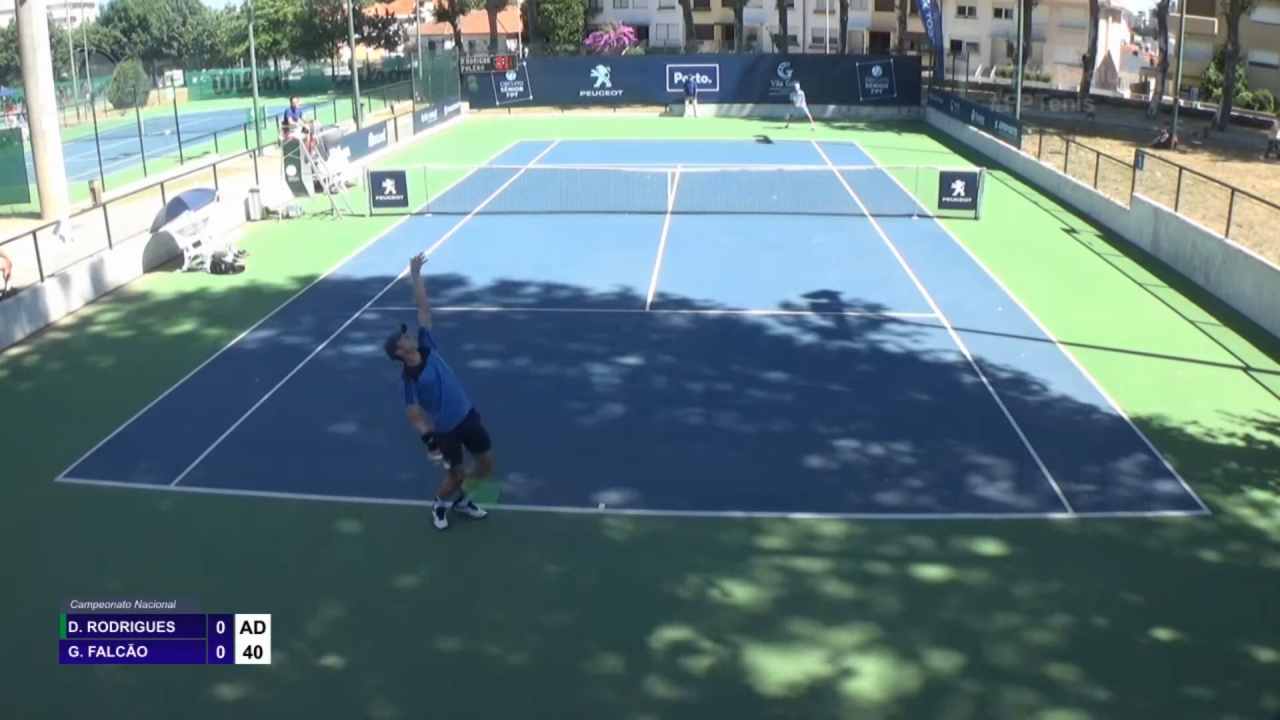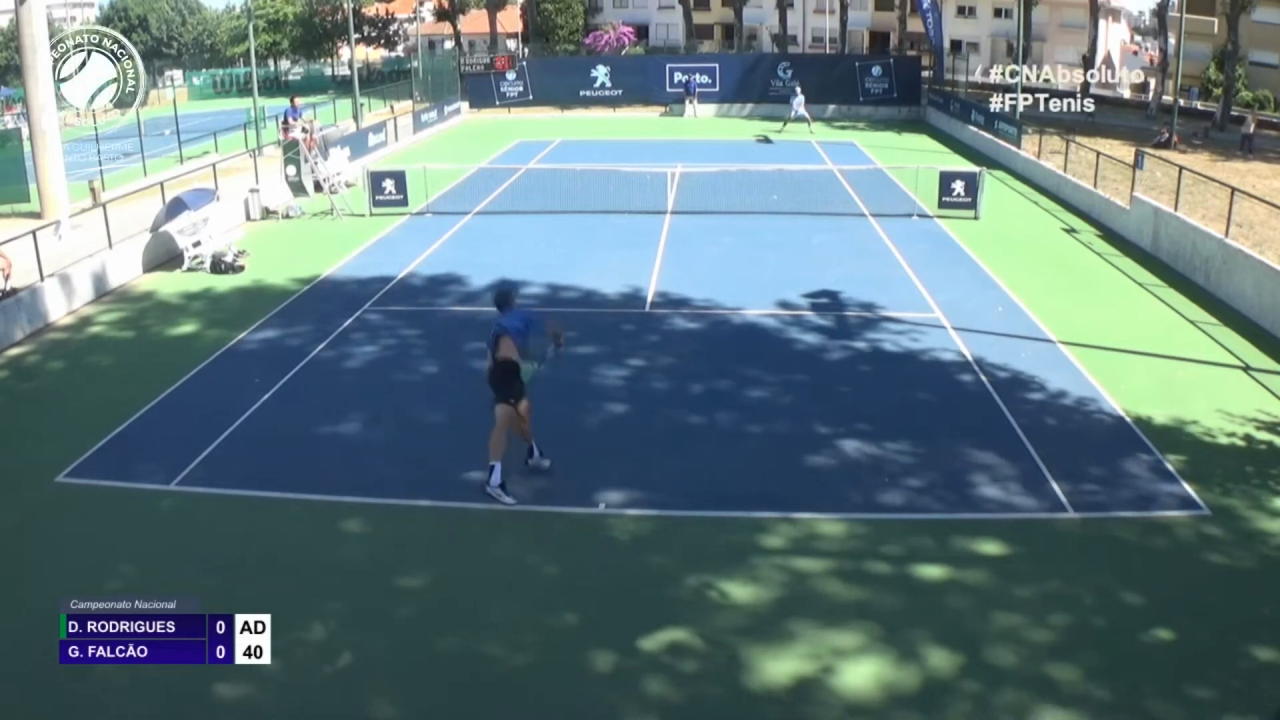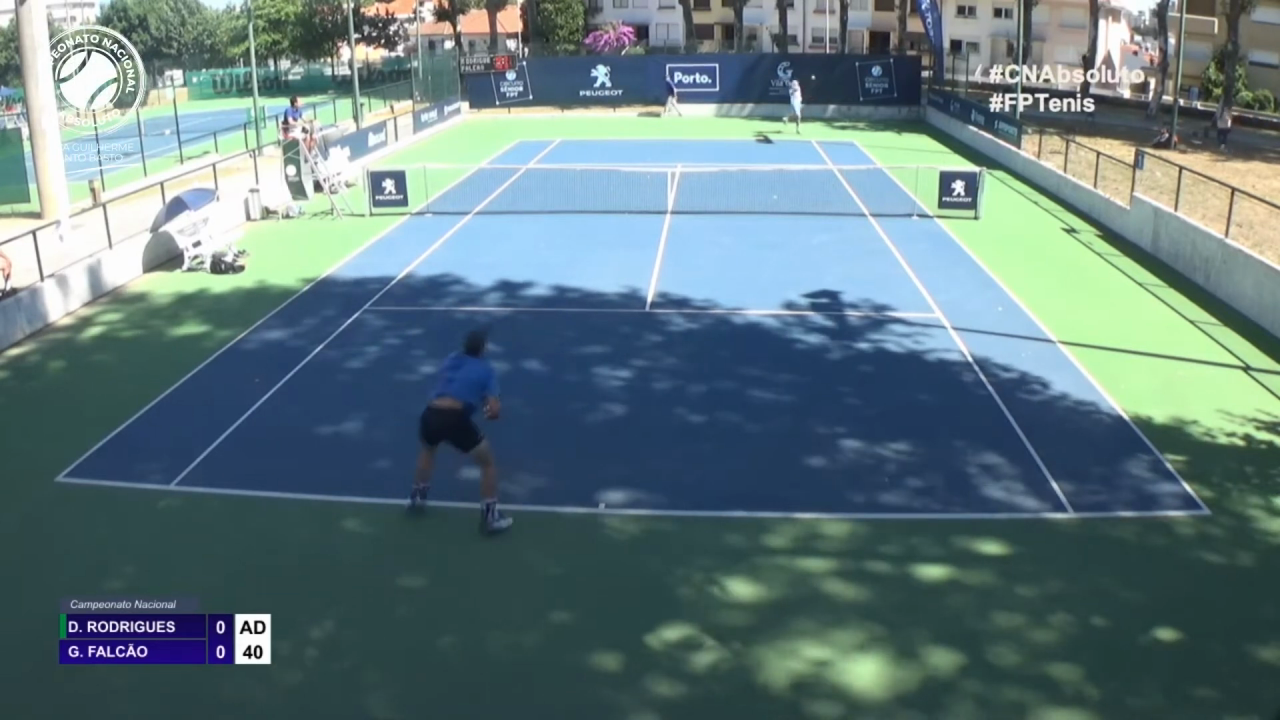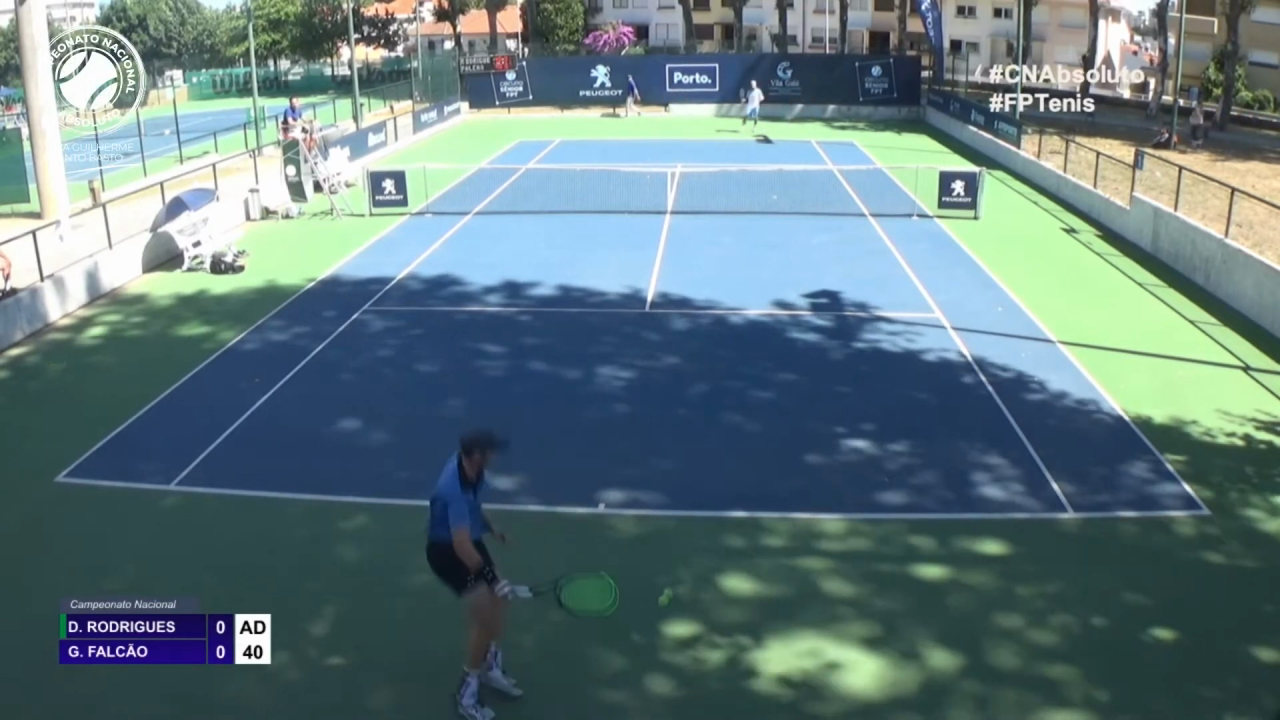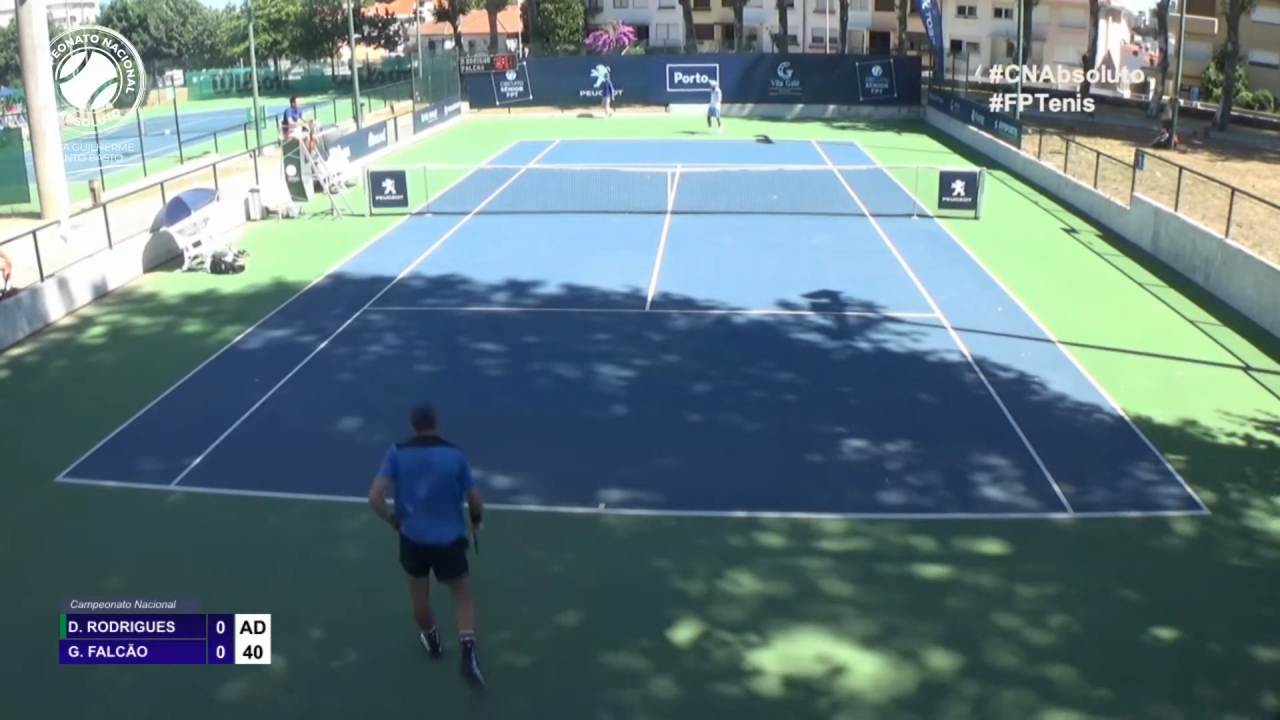
dt=1s
person 1, frame 1
left shoulder: (426, 347)
right shoulder: (409, 379)
left elbow: (424, 308)
right elbow: (414, 416)
left wrist: (416, 274)
right wrist: (431, 445)
left hip: (467, 415)
right hip: (444, 430)
left knee: (486, 463)
right knee: (456, 476)
left ankle: (462, 500)
right ankle: (440, 505)
person 1, frame 2
left shoulder: (498, 325)
right shoulder: (523, 315)
left elbow: (491, 359)
right elbow: (552, 331)
right wrist: (557, 341)
left hip: (499, 371)
right hip: (506, 374)
left knee: (524, 412)
right knee: (502, 425)
left ankle: (534, 454)
right ankle: (494, 482)
person 1, frame 3
left shoulder: (452, 360)
right shoulder: (486, 370)
right elbow: (495, 410)
right wrist: (490, 411)
left hip: (431, 415)
right hip: (457, 421)
left knee: (428, 450)
right knee: (487, 462)
left ankle: (417, 494)
right ankle: (489, 516)
person 1, frame 4
left shoulder: (465, 463)
right shoulder: (457, 487)
right elbow: (462, 544)
left wrist: (489, 525)
right wrist: (491, 578)
left hip: (469, 544)
right hip: (447, 552)
left knee: (495, 607)
right knee: (487, 614)
left ankle: (489, 670)
right ankle: (467, 695)
person 1, frame 5
left shoulder: (396, 454)
right shoulder: (455, 455)
left elbow: (375, 498)
right elbow: (475, 499)
left wrist: (395, 521)
right wrist: (475, 520)
left hip: (412, 538)
right hip: (449, 539)
left knee: (419, 592)
right knee: (462, 595)
left ankle: (431, 638)
right ankle: (469, 652)
